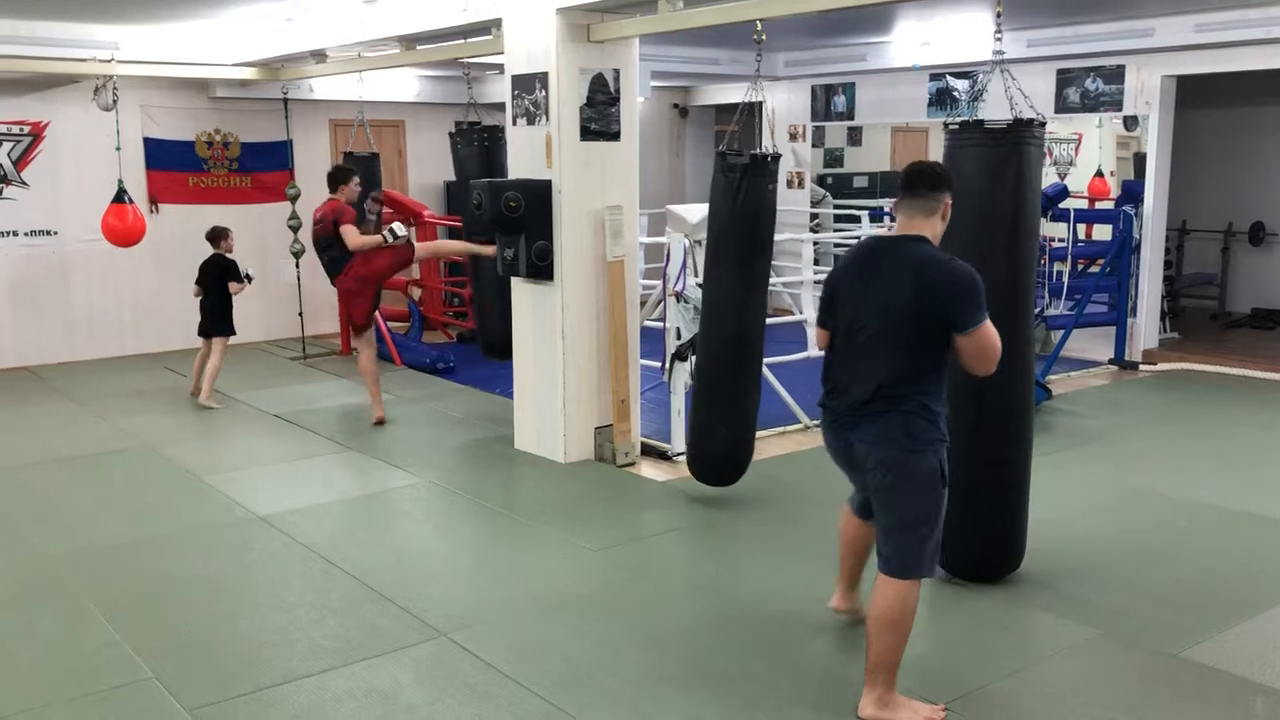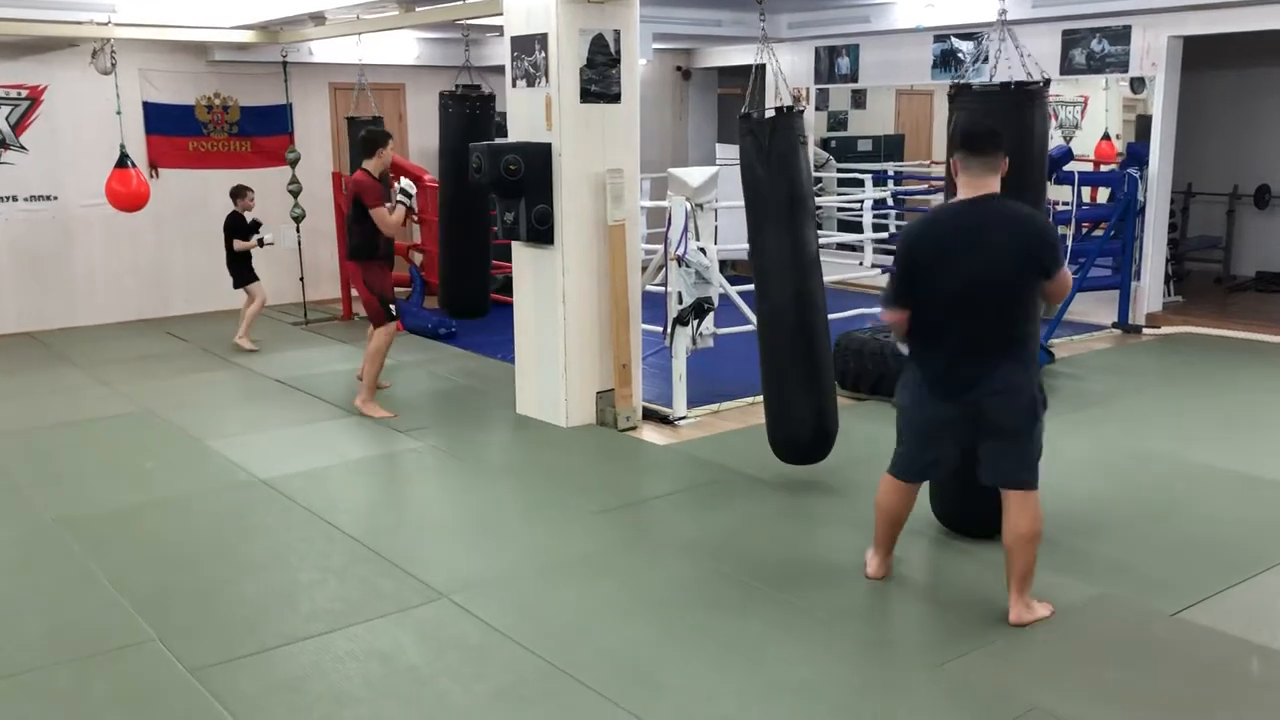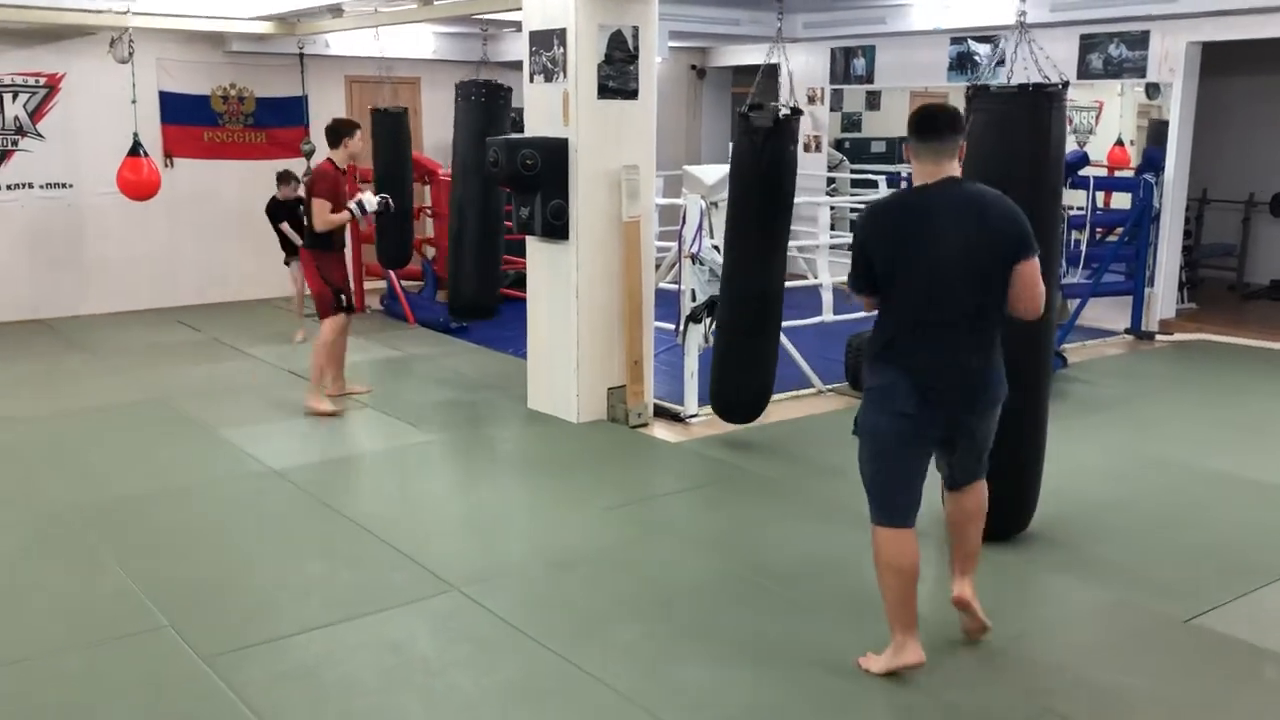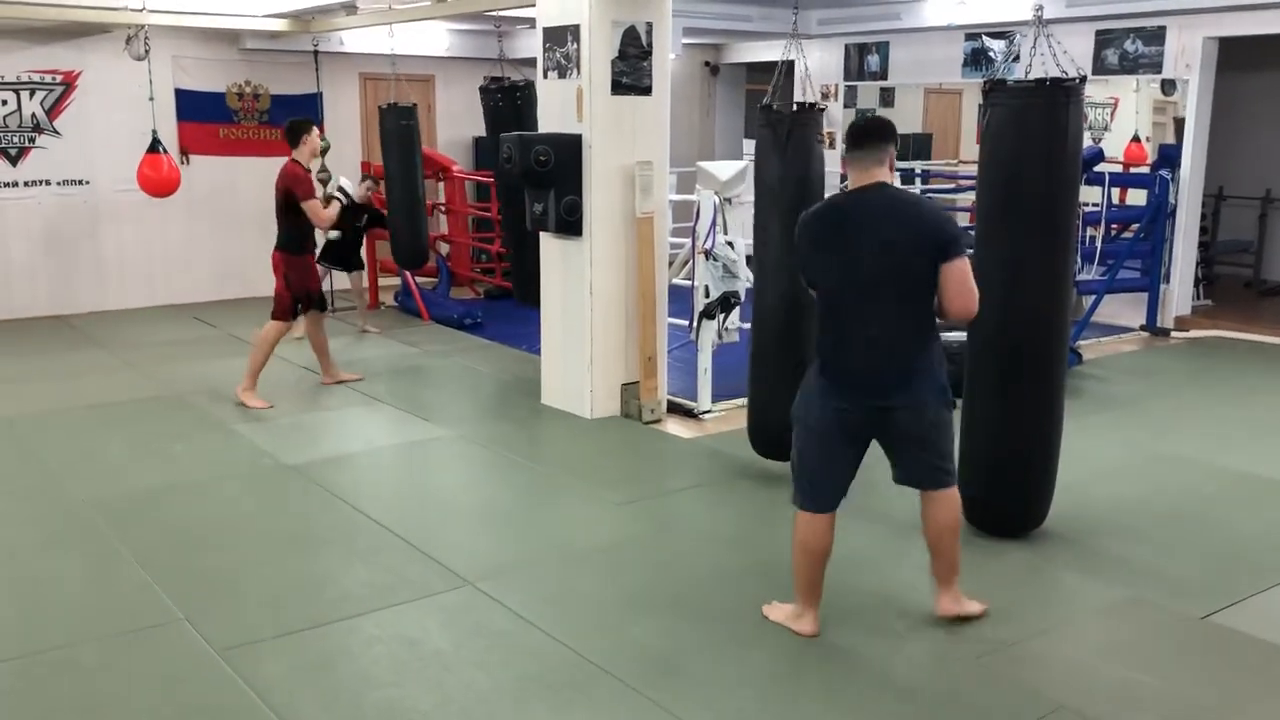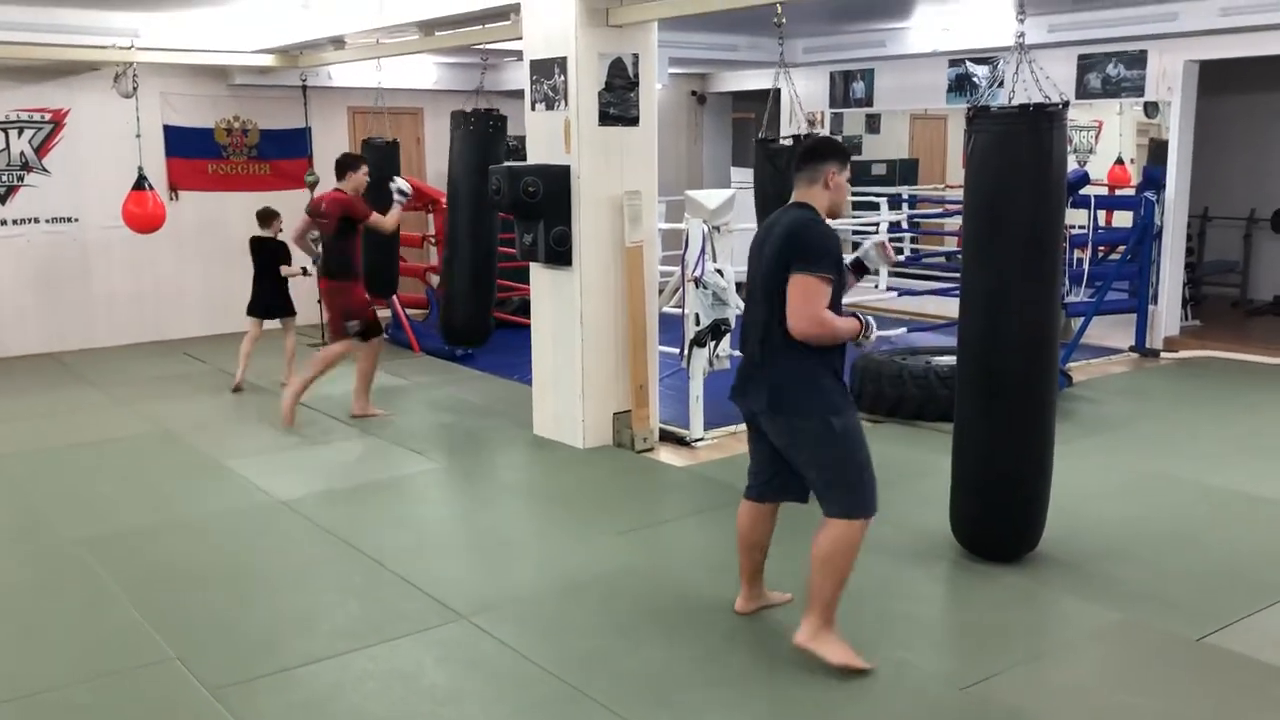
dt=1s
person 1, frame 1
left shoulder: (849, 263)
right shoulder: (951, 277)
left elbow: (822, 340)
right elbow: (983, 361)
left hip: (840, 423)
right hip: (905, 434)
left knee: (867, 499)
right knee: (904, 564)
left ankle: (845, 592)
person 1, frame 2
left shoulder: (921, 234)
right shoulder: (1036, 228)
left elbow: (897, 320)
right elbow: (1058, 294)
left hip: (934, 380)
right hip: (1010, 383)
left knee: (904, 470)
right knee: (1019, 488)
left ankle: (879, 557)
right ankle: (1021, 600)
person 1, frame 3
left shoulder: (880, 220)
right shoulder: (1002, 213)
left elbow: (866, 296)
right elbow: (1029, 306)
left hip: (900, 389)
right hip: (977, 385)
left knee: (893, 513)
right knee: (966, 479)
left ankle: (904, 643)
right ankle: (965, 582)
person 1, frame 4
left shoulder: (813, 224)
right shoulder: (931, 219)
right elbow: (963, 308)
left hip: (835, 385)
right hip: (915, 382)
left knee: (815, 500)
right knee: (937, 482)
left ankle: (804, 610)
right ankle: (949, 593)
person 1, frame 5
left shoulder: (774, 227)
right shoulder: (816, 235)
right elbow: (807, 322)
left wrist: (858, 265)
right wrist: (859, 327)
left hip: (760, 386)
right hip: (806, 393)
left knee: (763, 490)
right knee: (852, 506)
left ankle: (751, 591)
right ankle: (819, 628)
person 2, frame 1
left shoulder: (319, 215)
right shoulder: (343, 210)
right elbow: (354, 244)
left wrist: (376, 234)
right wrist: (388, 236)
left hip: (344, 282)
right hip: (359, 268)
left knee: (365, 344)
right knee: (426, 248)
left ankle: (377, 408)
right ankle: (485, 250)
person 2, frame 2
left shoulder: (361, 180)
right shoulder: (366, 184)
right elbow: (390, 228)
left wrist: (393, 205)
right wrist: (404, 200)
left hip: (372, 261)
right hip: (365, 265)
left knee: (382, 322)
right knee: (388, 326)
left ankle: (366, 372)
right ankle: (365, 398)
person 2, frame 3
left shoulder: (339, 172)
right shoulder: (324, 174)
right elbow: (320, 222)
left wrist: (371, 205)
right wrist: (356, 208)
left hip: (333, 253)
right hip: (319, 255)
left knee: (342, 319)
right knee: (335, 318)
left ankle: (336, 383)
right ankle: (315, 393)
person 2, frame 4
left shoulder: (295, 171)
right shoulder: (297, 175)
right elbow: (322, 221)
left wrist: (330, 200)
right wrist: (341, 197)
left hip: (301, 254)
right hip: (292, 257)
left knee: (315, 313)
right knee: (281, 321)
left ankle: (329, 372)
right ankle: (247, 387)
person 2, frame 5
left shoulder: (322, 201)
right shoulder: (350, 202)
left elbow: (299, 237)
right elbow: (388, 226)
left wrist: (318, 255)
right wrist: (400, 198)
left hip: (333, 280)
right hip: (342, 283)
left knee: (372, 340)
right knee: (343, 345)
left ankle: (362, 404)
right ankle: (295, 390)
